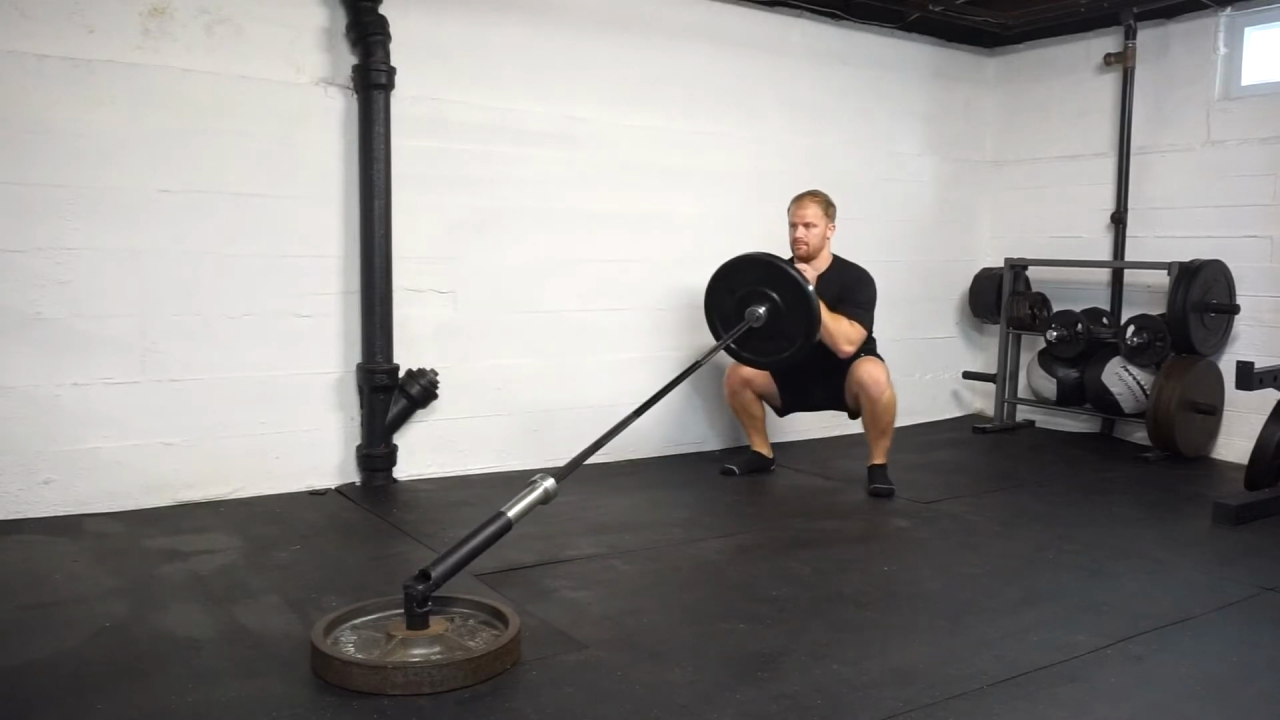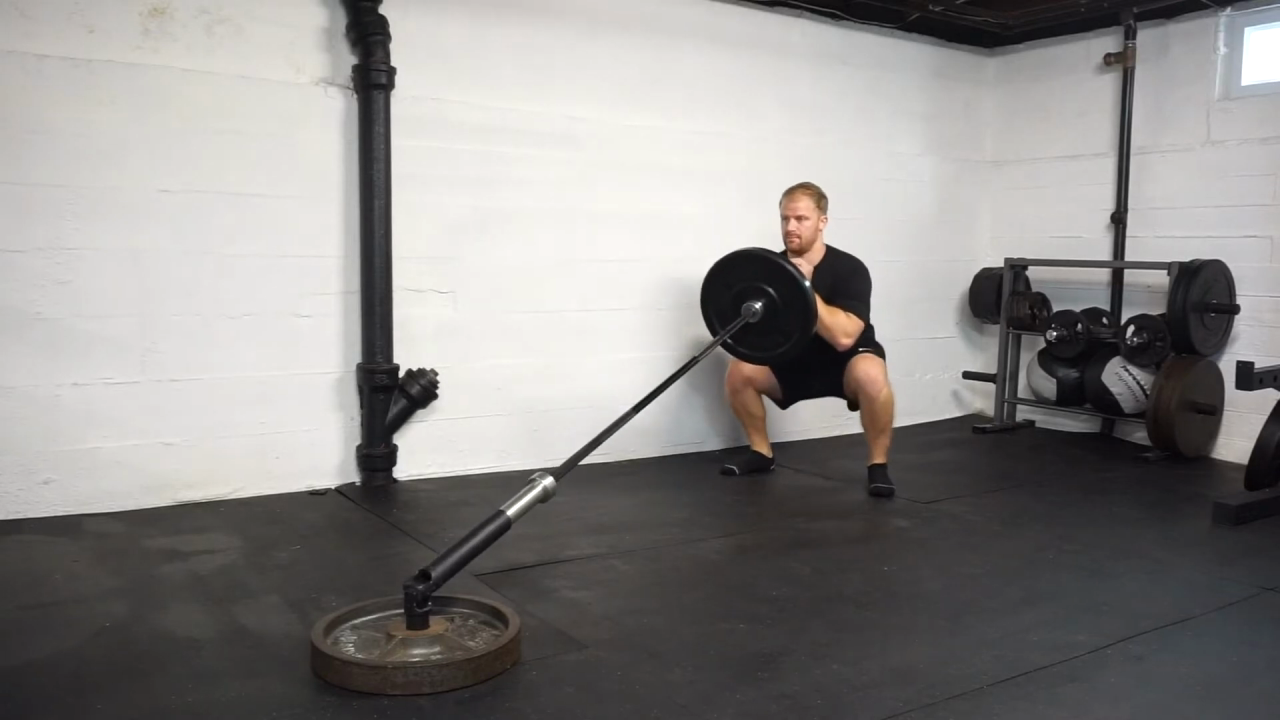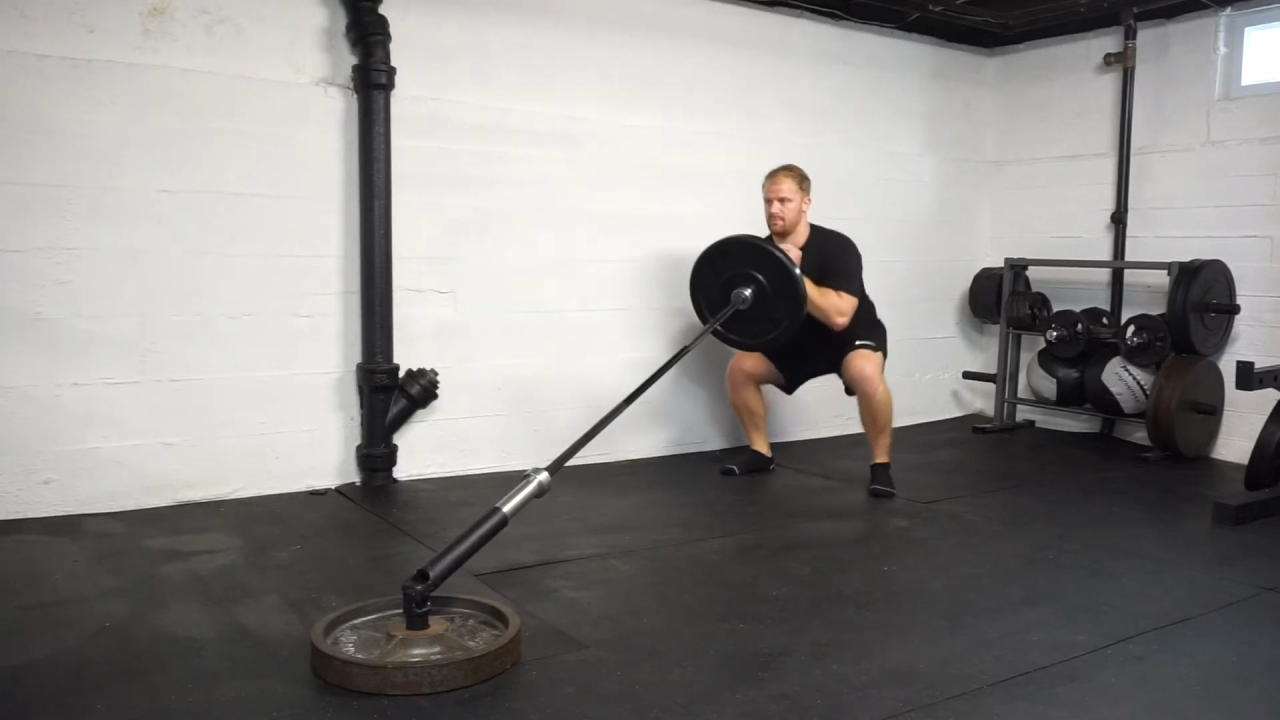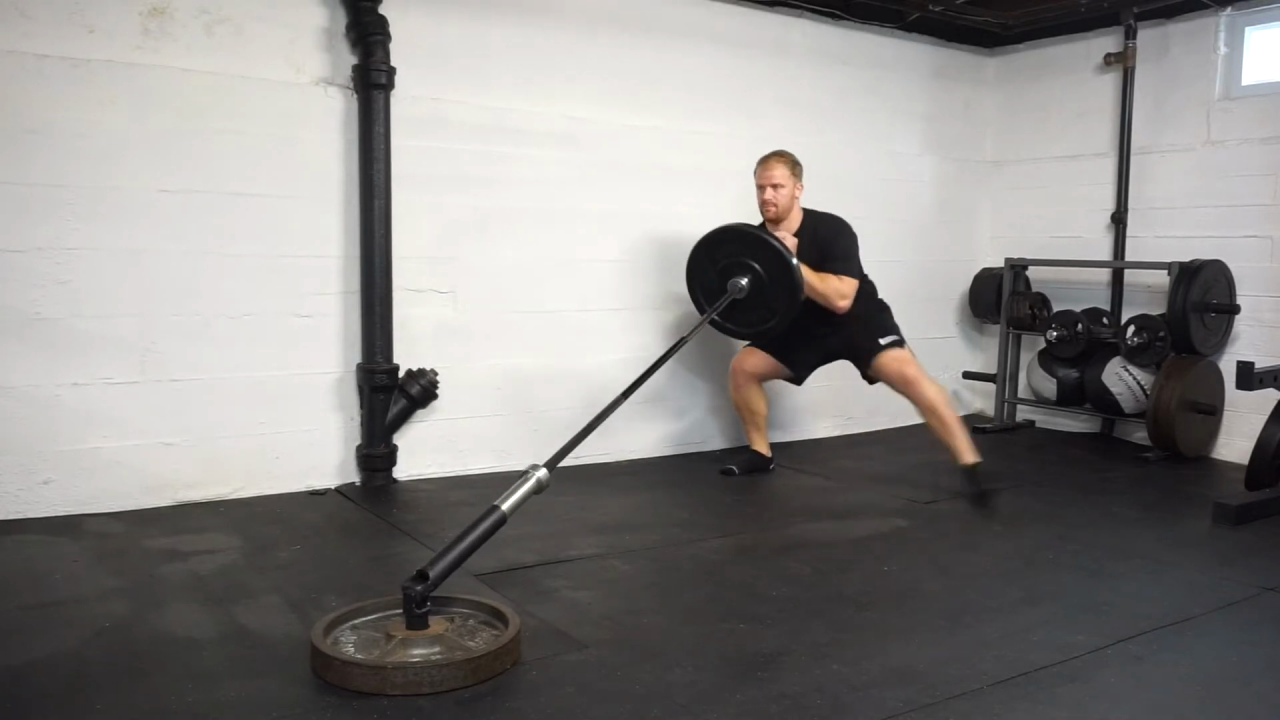
dt=0.2s
person 1, frame 1
left shoulder: (854, 279)
left elbow: (846, 345)
left hip: (845, 375)
right hip: (798, 371)
left knee: (873, 377)
right knee: (738, 375)
left ankle: (878, 465)
right ankle: (761, 452)
person 1, frame 2
left shoulder: (848, 269)
left elbow: (844, 337)
left hip: (850, 357)
right hip: (799, 358)
left knee: (870, 377)
right knee: (739, 373)
left ankle: (878, 465)
right ankle: (761, 452)
person 1, frame 3
left shoulder: (835, 247)
left elbow: (839, 317)
left hip: (851, 333)
right hip: (799, 335)
left knee: (866, 374)
right knee: (740, 368)
left ankle: (880, 464)
right ankle: (761, 452)
person 1, frame 4
left shoulder: (831, 230)
left elbow: (841, 299)
left hip: (858, 318)
right hip: (804, 325)
left knee: (907, 375)
right knee: (743, 367)
left ankle: (970, 463)
right ankle: (760, 453)
